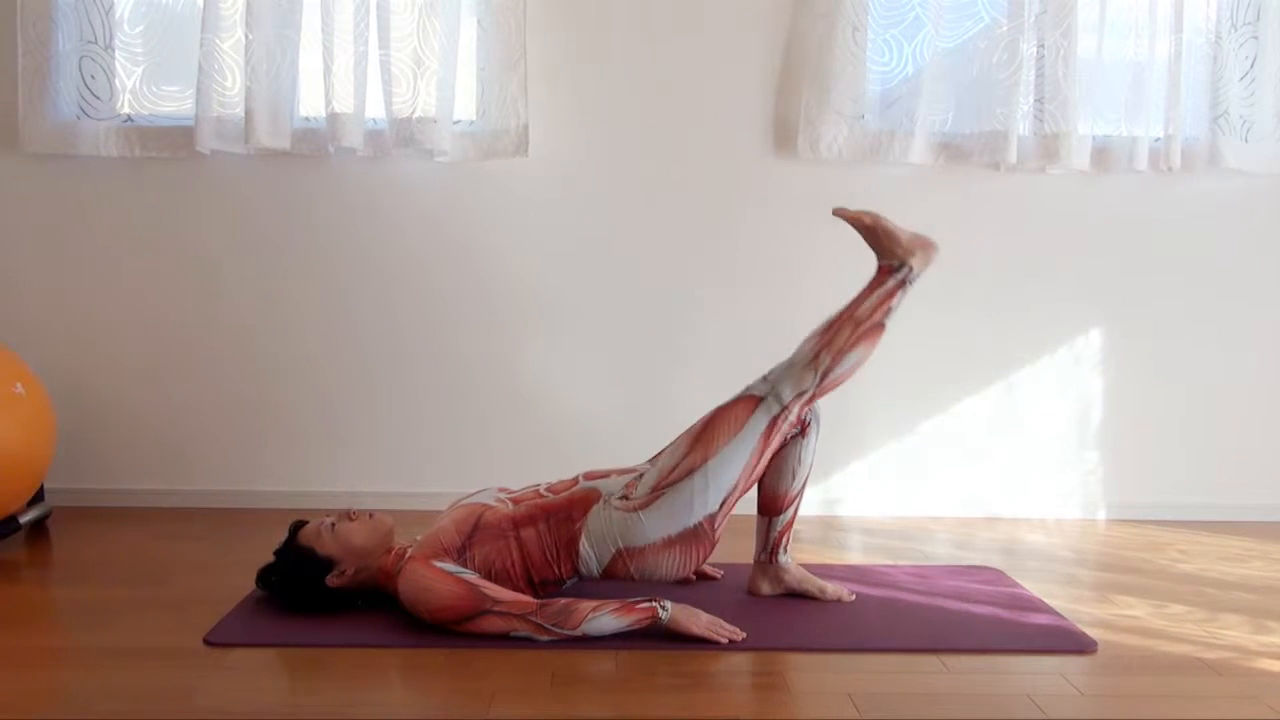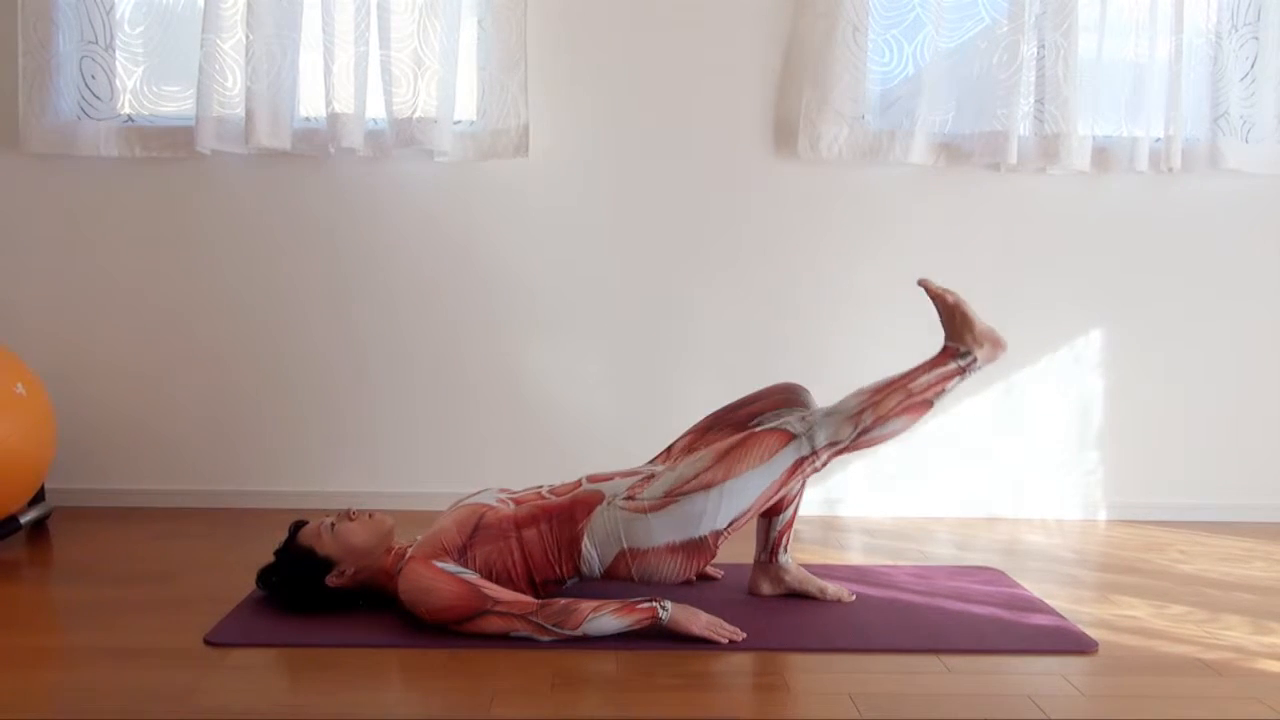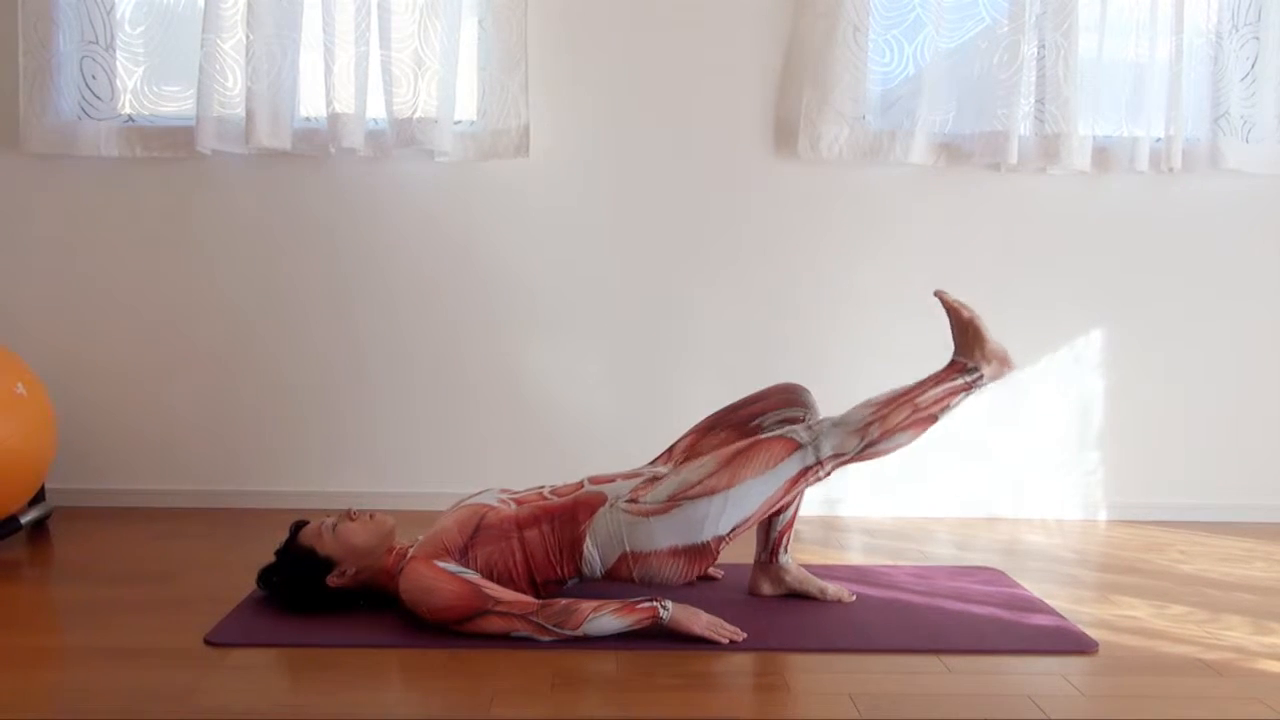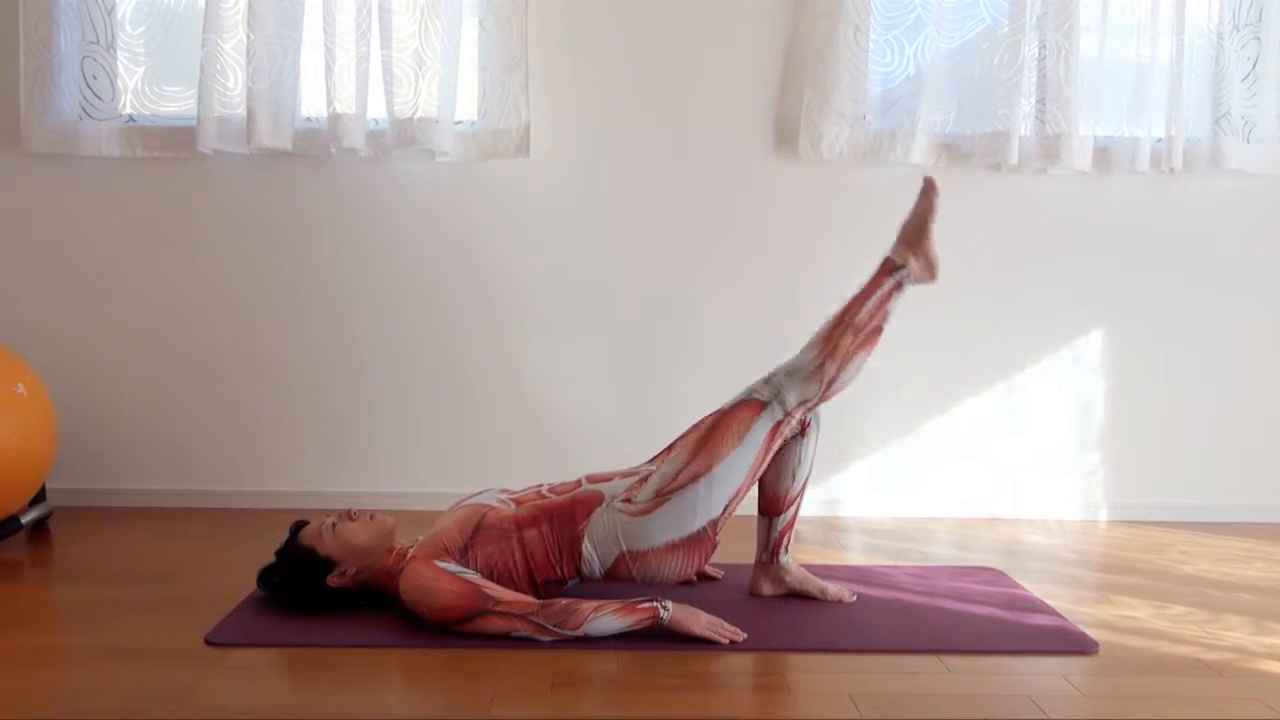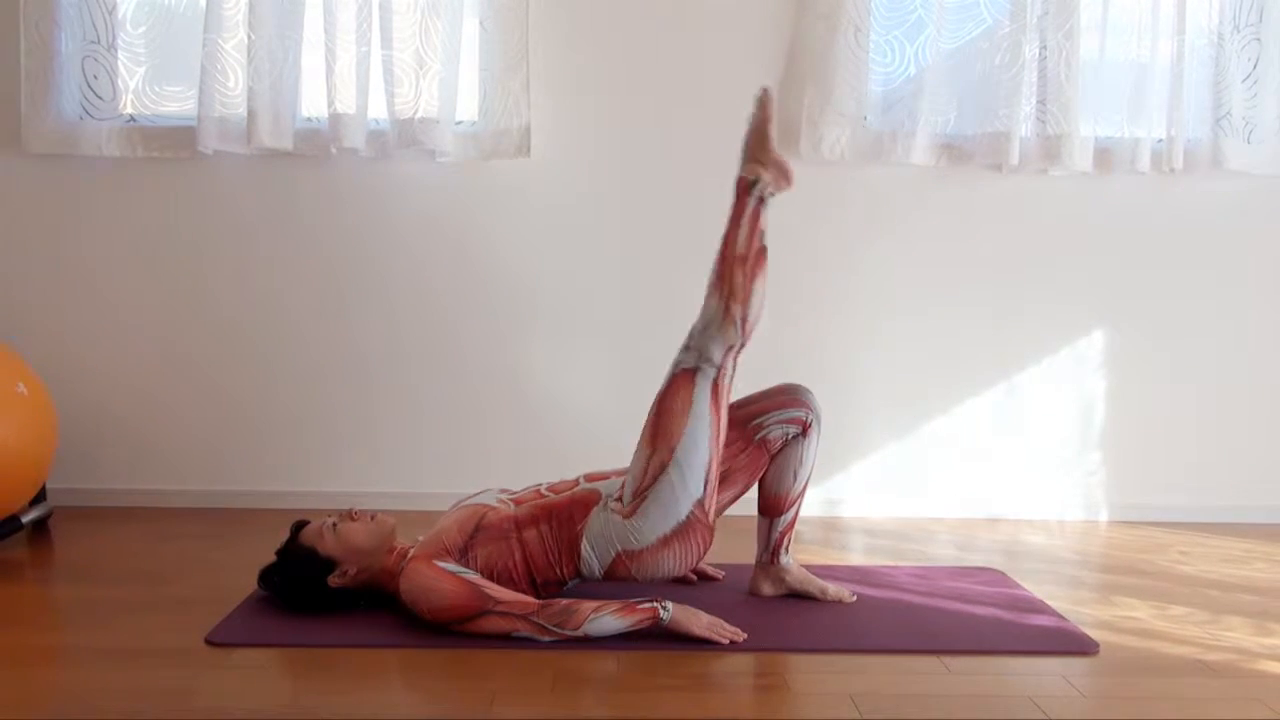
dt=0.2s
person 1, frame 1
left shoulder: (430, 556)
right shoulder: (417, 585)
right elbow: (541, 618)
left wrist: (682, 551)
right wrist: (665, 611)
left hip: (617, 507)
right hip: (629, 536)
left knee: (796, 409)
right knee: (777, 394)
left ankle: (773, 565)
right ankle: (897, 270)
person 1, frame 2
left shoulder: (429, 554)
right shoulder: (418, 587)
right elbow: (542, 619)
left wrist: (684, 552)
right wrist: (666, 612)
left hip: (628, 500)
right hip: (625, 536)
left knee: (786, 400)
right knee: (806, 433)
left ankle: (775, 567)
right ankle: (963, 354)
person 1, frame 3
left shoulder: (430, 552)
right shoulder: (419, 584)
right elbow: (540, 618)
right wrist: (666, 612)
left hip: (626, 500)
right hip: (629, 537)
left knee: (788, 401)
right knee: (811, 442)
left ankle: (774, 567)
right ankle: (969, 368)
person 1, frame 4
left shoulder: (424, 555)
right shoulder: (419, 585)
right elbow: (542, 617)
left wrist: (674, 555)
right wrist: (666, 612)
left hip: (615, 502)
right hip: (628, 540)
left knee: (792, 406)
right knee: (778, 398)
left ankle: (774, 566)
right ankle: (901, 267)
person 1, frame 5
left shoulder: (425, 555)
right shoulder: (421, 587)
right elbow: (543, 620)
right wrist: (668, 614)
left hip: (615, 511)
right hip: (626, 543)
left knee: (793, 405)
right knee: (706, 354)
left ankle: (774, 567)
